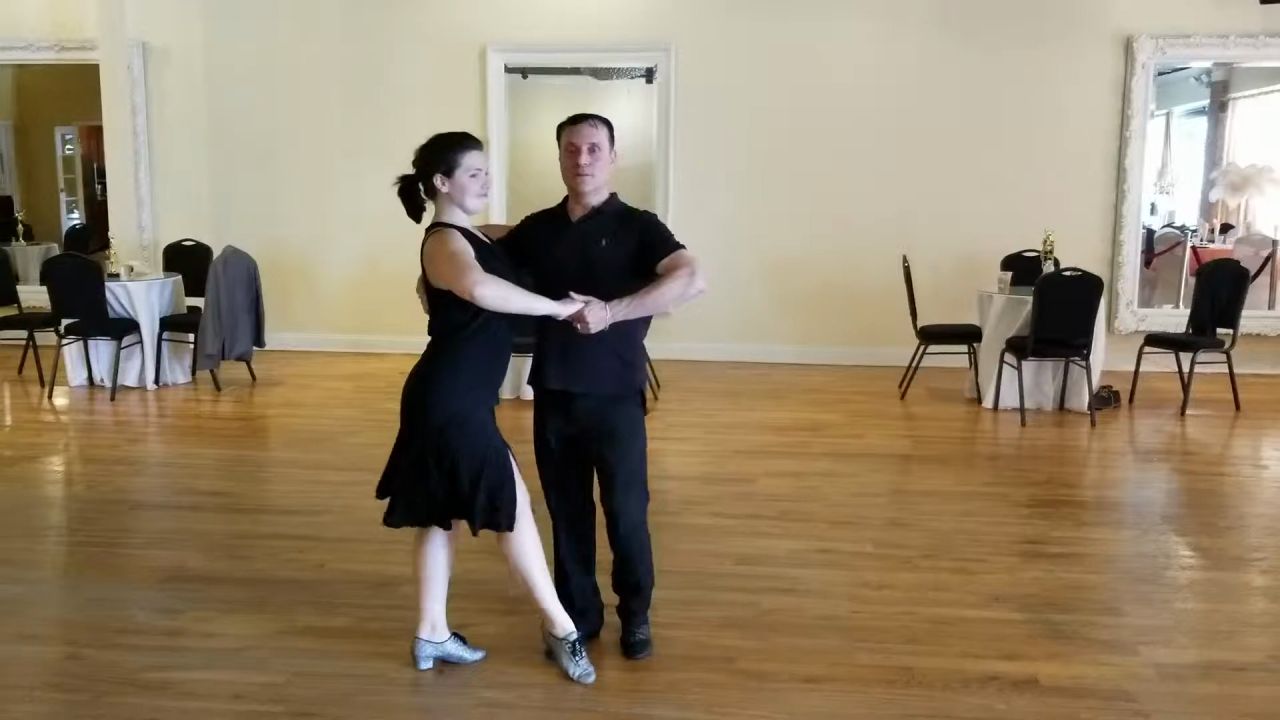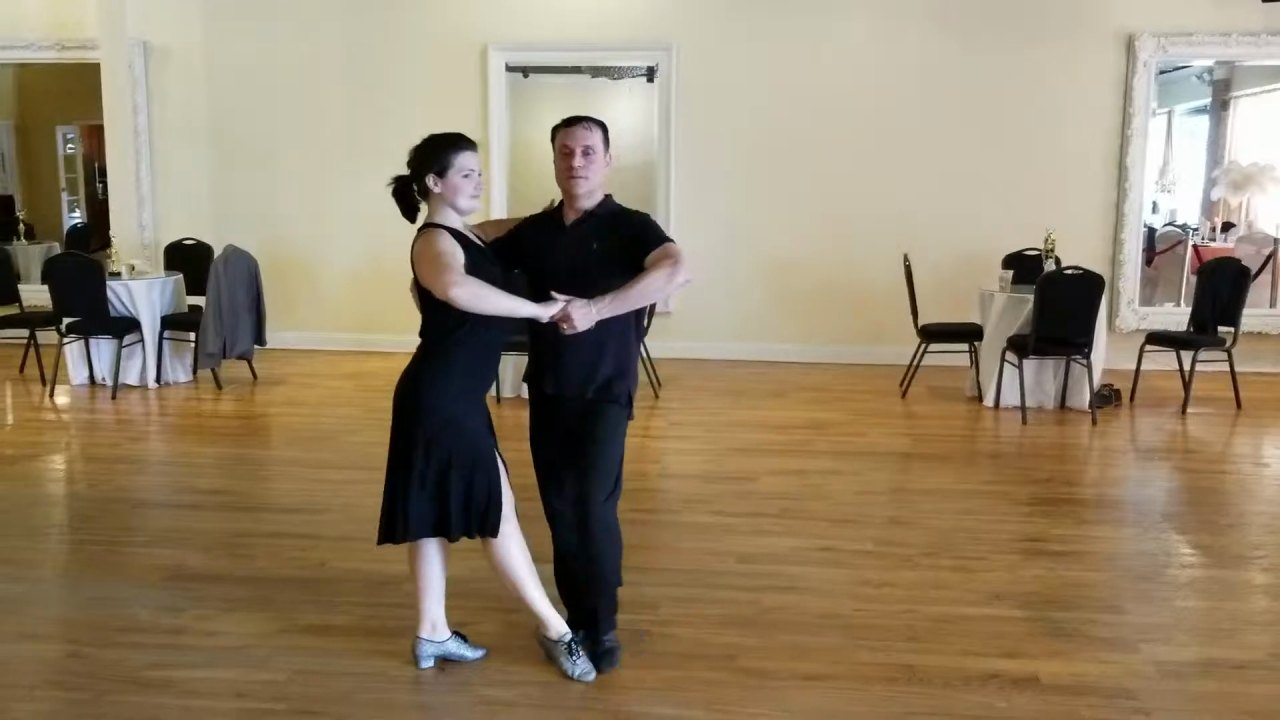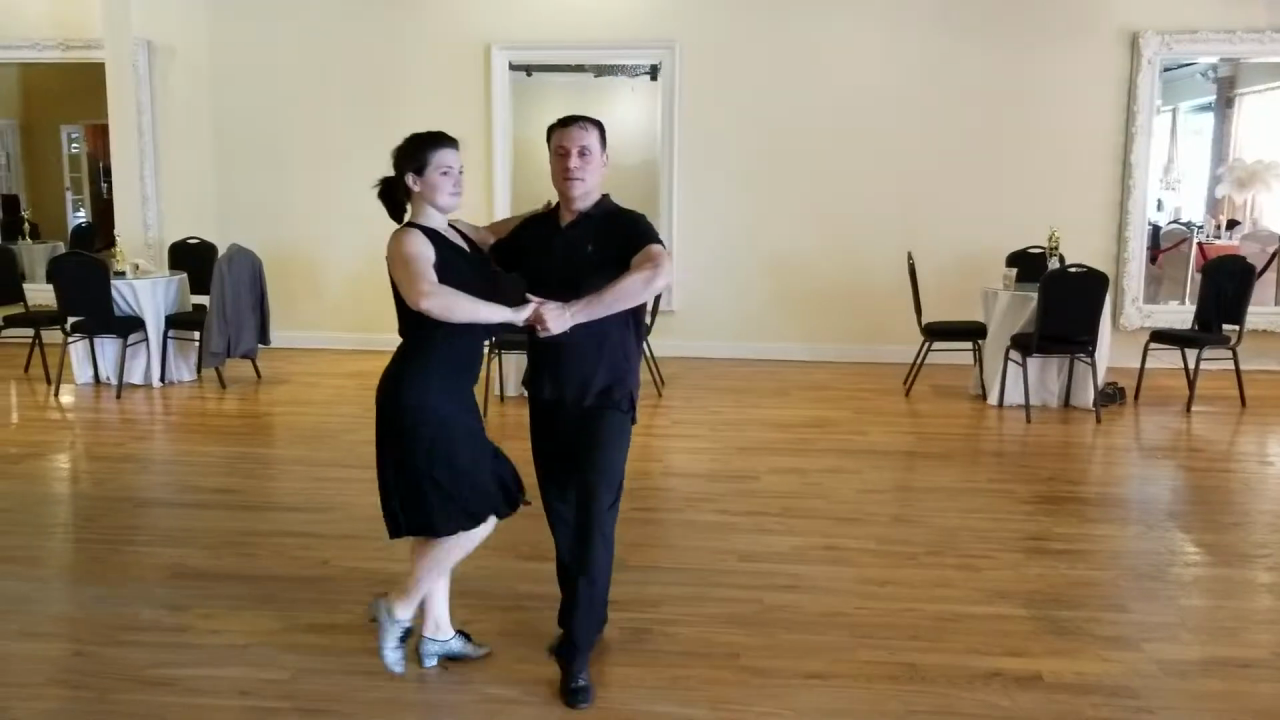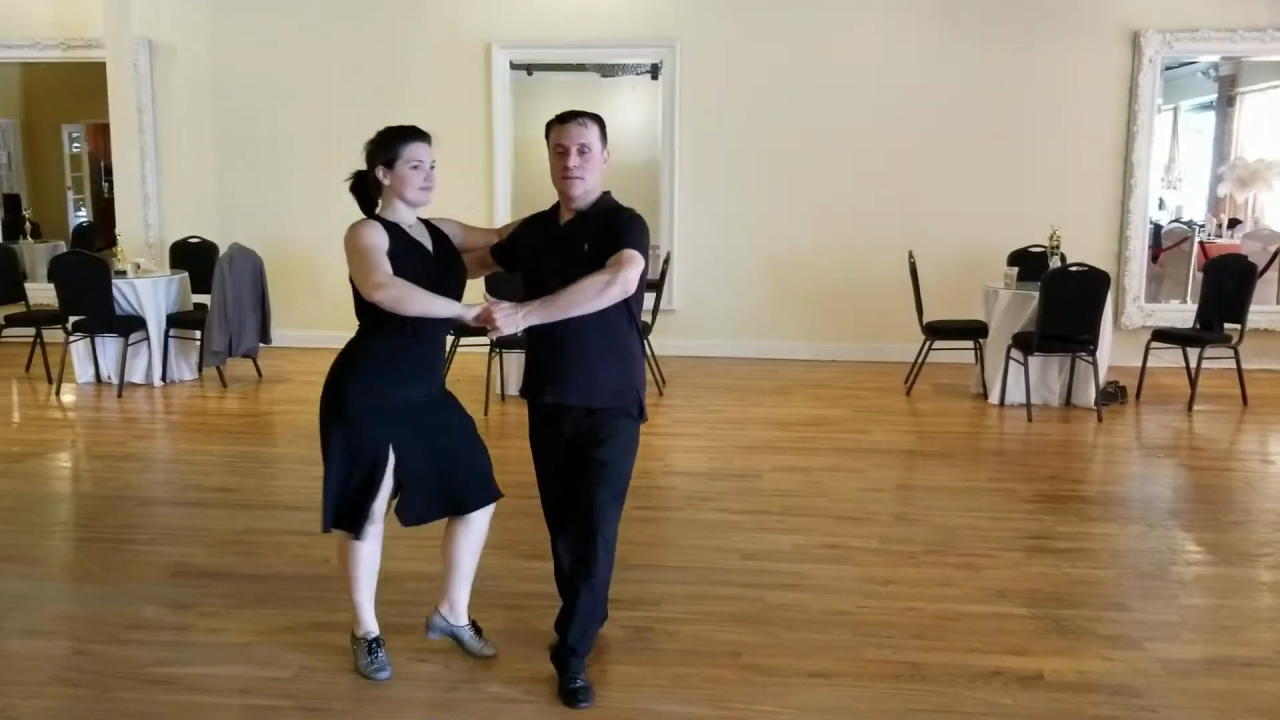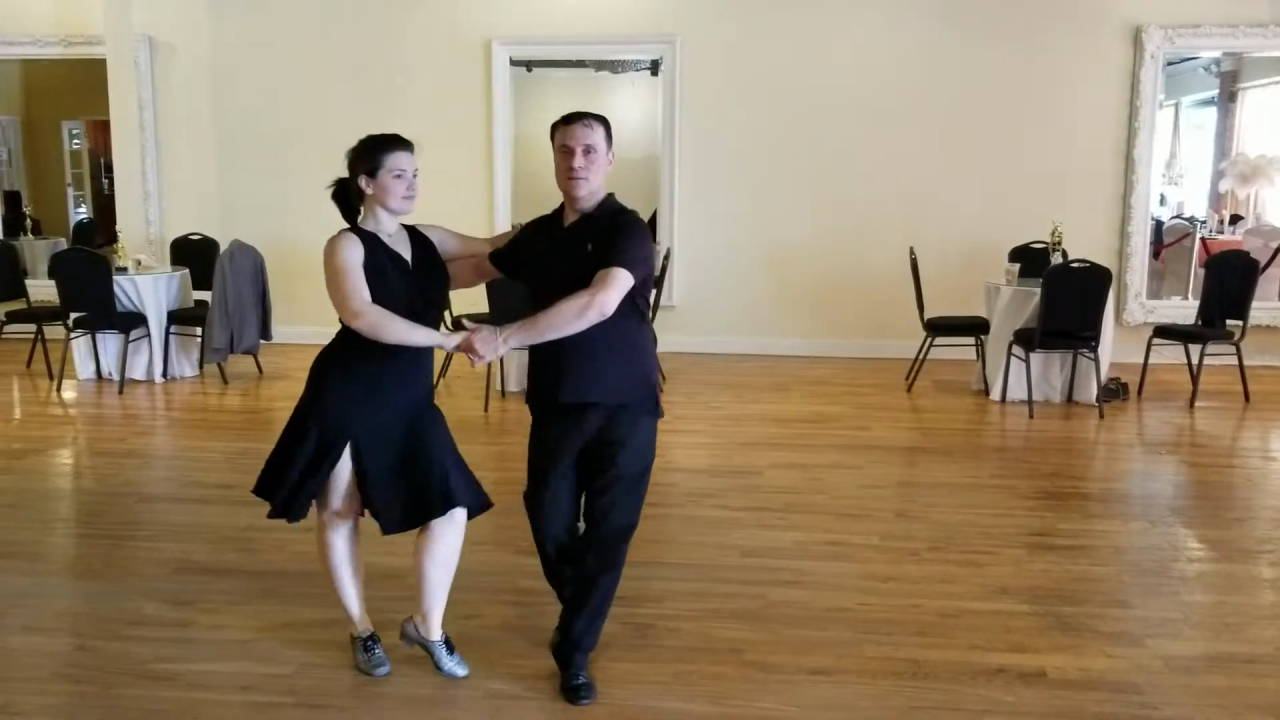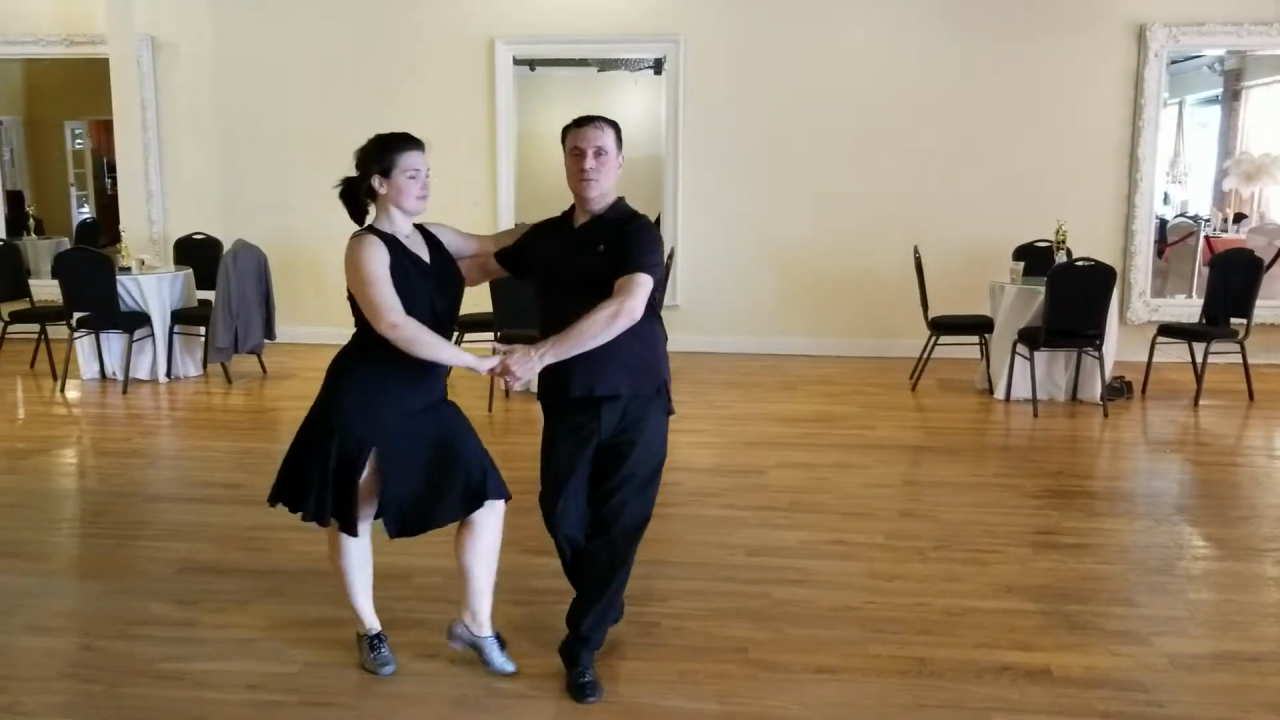
dt=0.3s
person 1, frame 1
left shoulder: (637, 227)
right shoulder: (538, 229)
left elbow: (691, 280)
left wrist: (611, 312)
left hip: (613, 394)
right hip: (553, 393)
left knee: (626, 510)
right knee: (566, 511)
left ankle: (635, 614)
right ankle: (580, 614)
person 1, frame 2
left shoulder: (630, 227)
right shoulder: (534, 231)
left elbow: (676, 271)
left wrist: (596, 308)
left hip: (603, 393)
right hip: (547, 393)
left knee: (594, 505)
right knee: (560, 512)
left ankle: (605, 622)
right ankle: (579, 616)
person 1, frame 3
left shoulder: (626, 226)
right shoulder: (533, 231)
left elbow: (658, 273)
left wrist: (570, 313)
left hip: (605, 398)
right hip: (547, 397)
left knee: (594, 520)
right knee: (562, 517)
left ankle: (576, 651)
right ankle: (584, 618)
person 1, frame 4
left shoulder: (623, 224)
right shoulder: (534, 230)
left elbow: (622, 280)
right elbow: (479, 260)
left wrist: (525, 314)
left hip: (610, 404)
right hip: (548, 401)
left knee: (594, 527)
right knee: (561, 522)
left ankle: (572, 653)
right ankle: (587, 611)
person 1, frame 5
left shoulder: (626, 228)
right shoulder: (538, 234)
left elbow: (599, 303)
right elbow: (475, 267)
left wrist: (503, 338)
left hip: (626, 405)
right hip: (557, 405)
left knee: (609, 529)
right knee: (548, 521)
left ankle: (575, 648)
right ankle: (579, 608)
person 1, frame 6
left shoulder: (636, 232)
right shoulder: (545, 236)
left elbow: (627, 308)
right elbow: (480, 265)
left wrist: (538, 355)
left hip: (637, 402)
right hip: (569, 403)
left knee: (619, 526)
right knee: (563, 518)
left ankle: (582, 646)
right ankle: (602, 607)
person 2, frame 1
left shoulder: (466, 236)
right shoulder: (444, 242)
right elbow: (479, 288)
right wrist: (557, 307)
left hip: (460, 395)
right hip: (449, 398)
left knee: (443, 513)
right knee: (510, 507)
left ankle: (431, 634)
right ankle: (561, 628)
person 2, frame 2
left shoulder: (462, 236)
right shoulder: (434, 242)
right elbow: (457, 290)
right wrist: (539, 309)
left hip: (455, 396)
right hip: (440, 399)
left knee: (440, 517)
right knee: (494, 513)
left ankle: (432, 633)
right ankle: (556, 630)
person 2, frame 3
left shoulder: (459, 236)
right shoulder: (408, 242)
left elbow: (501, 235)
right elbow: (427, 298)
right wrist: (514, 315)
left hip: (450, 394)
right hip: (418, 398)
left knee: (442, 516)
right knee: (477, 510)
left ankle: (437, 632)
right ankle: (397, 609)
person 2, frame 4
left shoulder: (439, 232)
right shoulder: (367, 233)
left elbow: (502, 240)
right elbow: (382, 290)
right wrist: (465, 311)
left hip: (424, 391)
right hip: (366, 393)
left knee: (475, 499)
right knee: (365, 516)
left ankle: (453, 613)
right ankle: (365, 632)
person 2, frame 5
left shoulder: (425, 239)
right shoulder: (347, 246)
left elbow: (490, 248)
right elbow: (360, 314)
right wrist: (446, 337)
left hip: (410, 400)
right hip: (344, 398)
left knee: (450, 507)
right knee: (339, 514)
left ankle: (428, 627)
right ankle: (361, 630)
person 2, frame 6
left shoulder: (433, 238)
right shoulder: (367, 247)
left elbow: (491, 245)
right elbow: (394, 326)
right wrist: (477, 362)
left hip: (426, 402)
right hip: (363, 401)
left knee: (487, 498)
right knee: (353, 517)
left ankle: (476, 622)
right ankle: (369, 629)
